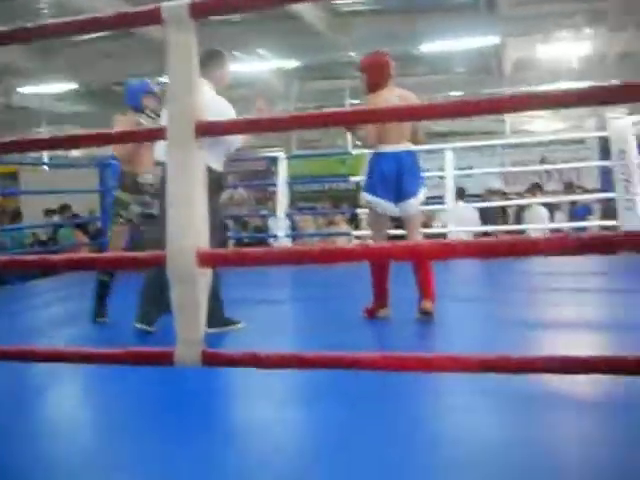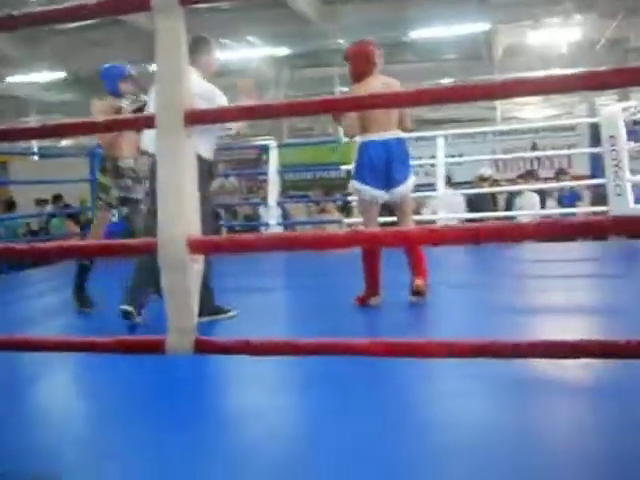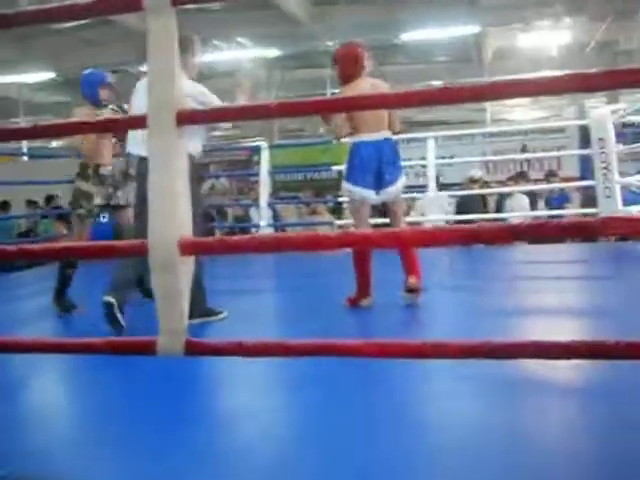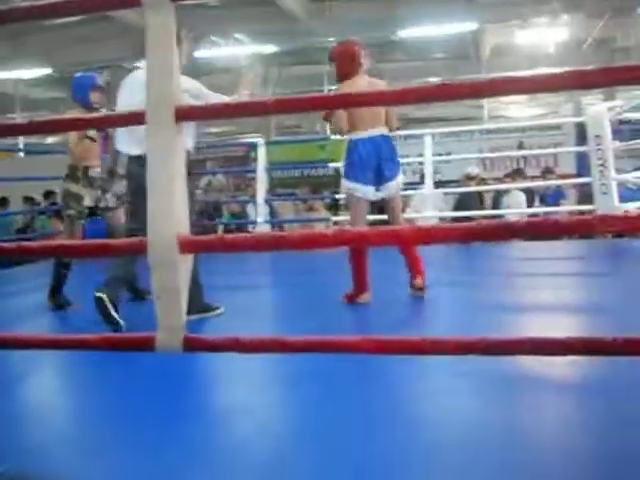
dt=0.1s
person 1, frame 1
right shoulder: (215, 103)
right elbow: (234, 141)
left knee: (165, 245)
right knee: (209, 247)
left ankle: (148, 313)
right ankle: (213, 316)
person 1, frame 2
right shoulder: (205, 90)
left elbow: (151, 124)
left hip: (160, 164)
left knee: (156, 234)
right knee: (199, 236)
left ankle: (134, 299)
right ankle: (204, 305)
person 1, frame 3
left shoulder: (144, 84)
right shoulder: (190, 90)
left elbow: (132, 126)
right wrist: (242, 98)
left hip: (145, 166)
left knee: (142, 234)
left ankle: (118, 293)
right ankle: (196, 307)
person 1, frame 4
left shoulder: (129, 81)
right shoulder: (181, 85)
left elbow: (119, 125)
right elbow: (223, 106)
left hip: (136, 165)
left knee: (135, 232)
left ankle: (110, 290)
right ankle: (194, 303)
person 2, frame 1
left shoulder: (372, 100)
right shoulder: (411, 97)
left elbow: (370, 141)
right elbow: (418, 138)
left wrist: (354, 127)
left hip: (383, 165)
right hip: (408, 162)
left knee: (379, 237)
right knee: (414, 234)
left ankle: (381, 304)
right ankle: (427, 298)
person 2, frame 2
left shoulder: (357, 90)
right shoulder: (396, 85)
left elbow: (352, 131)
right elbow: (407, 125)
left wrist: (339, 117)
left hip: (372, 154)
right hip: (397, 150)
left knee: (370, 225)
right knee: (405, 219)
left ankle: (373, 291)
right ankle: (419, 277)
person 2, frame 3
left shoulder: (346, 93)
right shoulder: (383, 86)
left elbow: (340, 132)
right elbow: (396, 127)
left wrist: (328, 118)
left hip: (363, 155)
right hip: (387, 151)
left knee: (361, 226)
right knee: (397, 219)
left ankle: (364, 293)
right ankle: (413, 275)
person 2, frame 4
left shoulder: (343, 90)
right shoulder: (381, 85)
left elbow: (342, 128)
right elbow: (393, 125)
left wrist: (329, 117)
left hip: (361, 151)
right hip: (385, 147)
left knee: (358, 224)
right knee: (396, 218)
left ankle: (361, 289)
right ankle: (417, 275)
person 3, frame 1
left shoulder: (154, 122)
right shoulder: (123, 121)
right elbow: (120, 154)
right wrist: (140, 131)
left hip: (152, 187)
right hip: (129, 186)
right knee: (117, 247)
right ankle: (100, 302)
person 3, frame 2
left shoulder: (134, 106)
right shoulder: (101, 105)
left elbow: (142, 140)
right elbow: (104, 139)
right wrist: (121, 114)
left hip: (133, 171)
right hip: (111, 170)
right knee: (98, 232)
person 3, frame 3
left shoulder: (112, 113)
right shoulder: (80, 114)
left elbow: (118, 147)
right elbow: (86, 147)
right wrist: (102, 122)
left hip: (111, 177)
right hip: (89, 179)
right knee: (79, 240)
right ankle: (60, 294)
person 3, frame 4
right shoulder: (72, 117)
right elbow: (77, 152)
right wrist: (93, 130)
left hip: (101, 180)
right hip: (78, 181)
left knee: (124, 232)
right knee: (72, 240)
left ankle: (131, 285)
right ankle: (55, 293)
